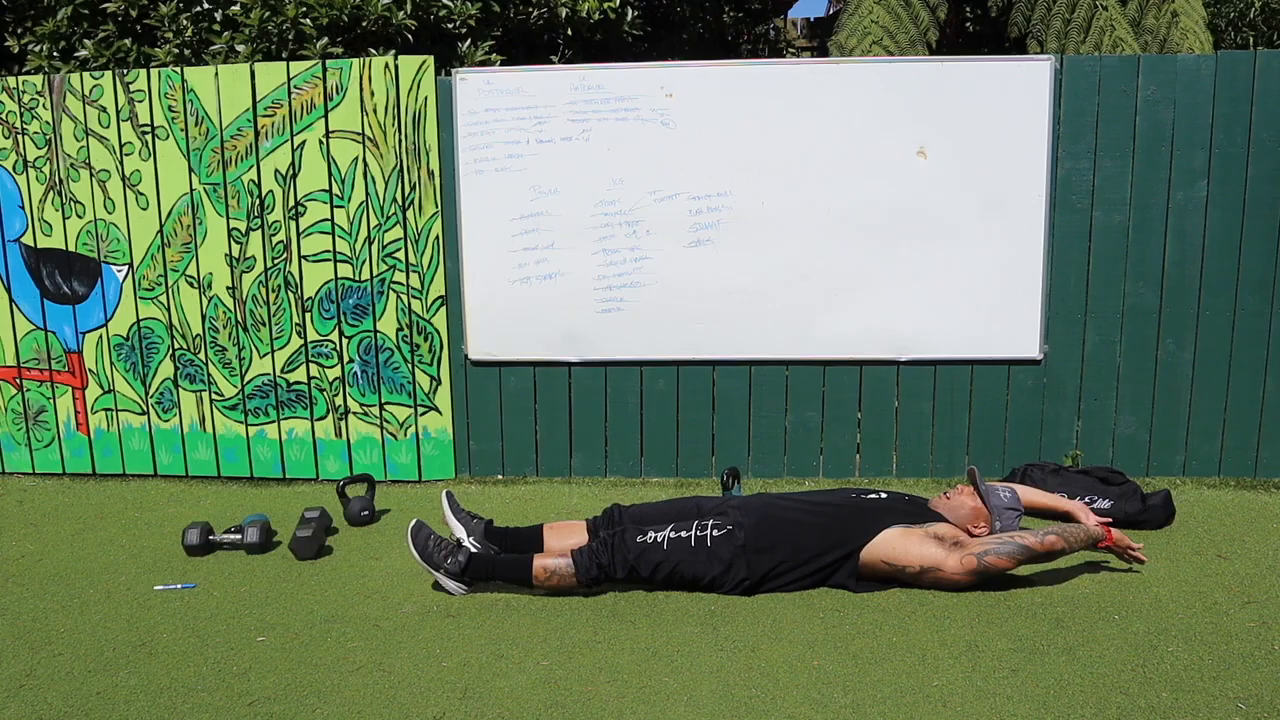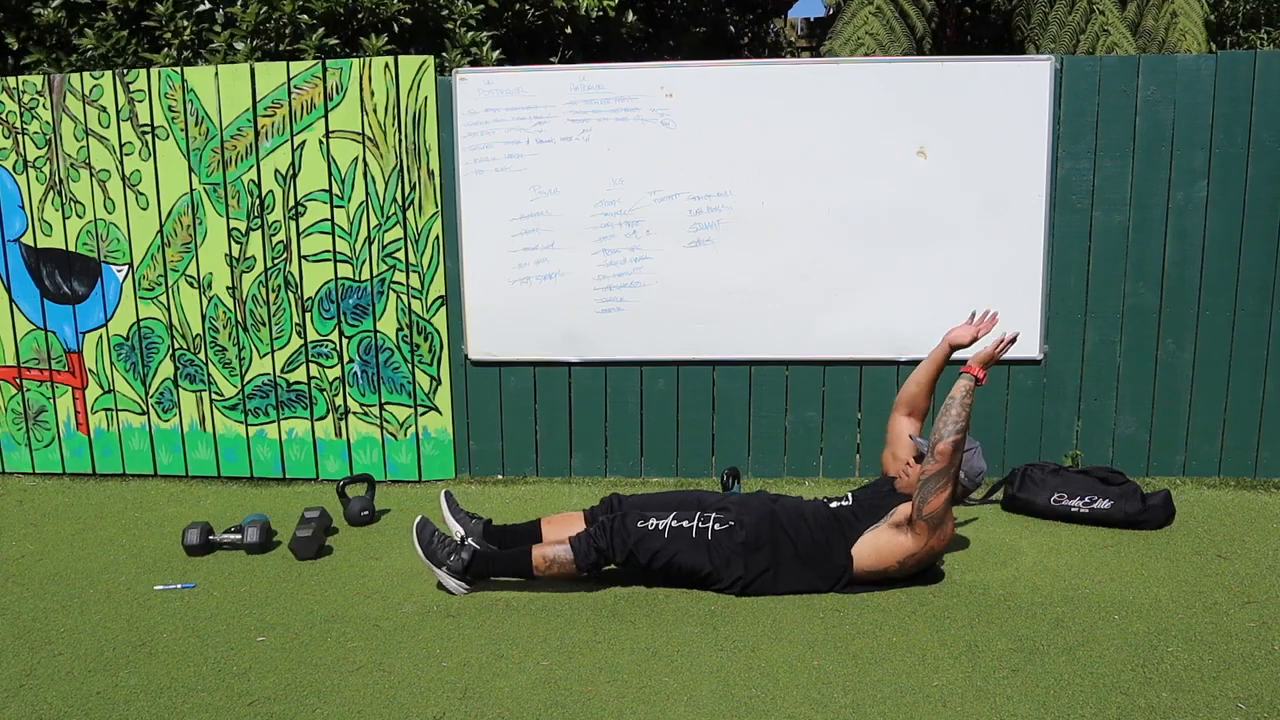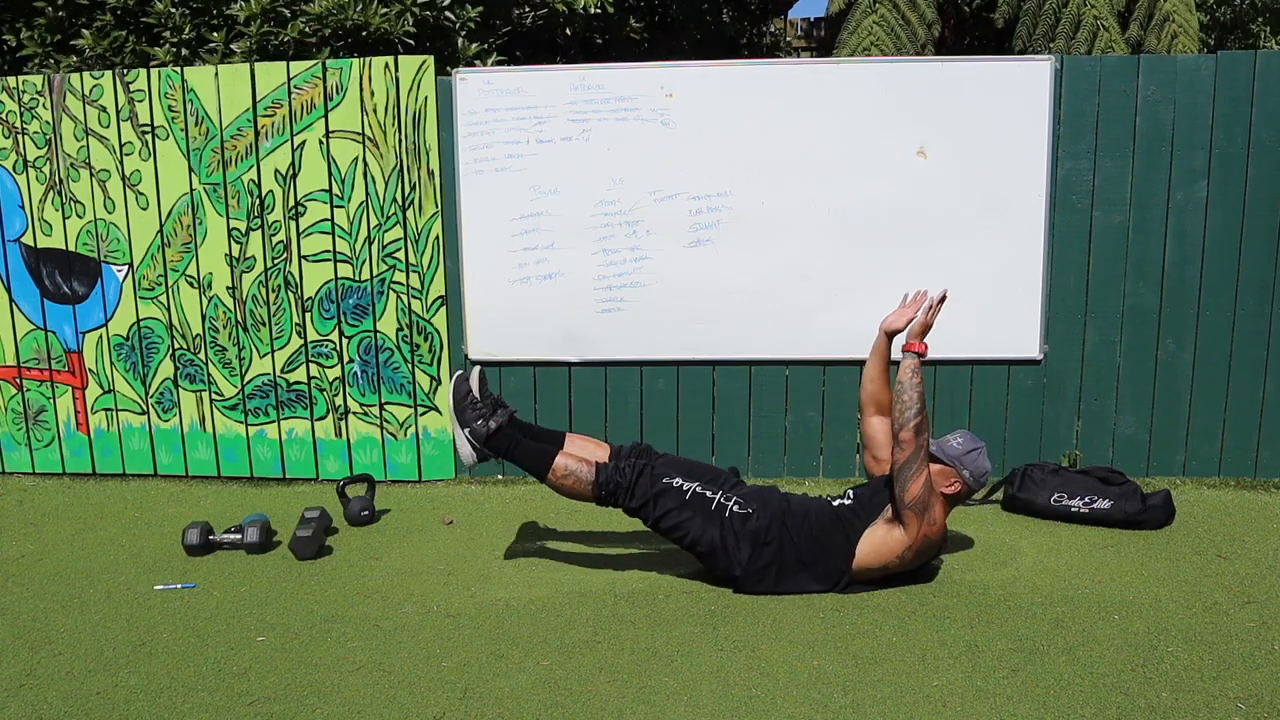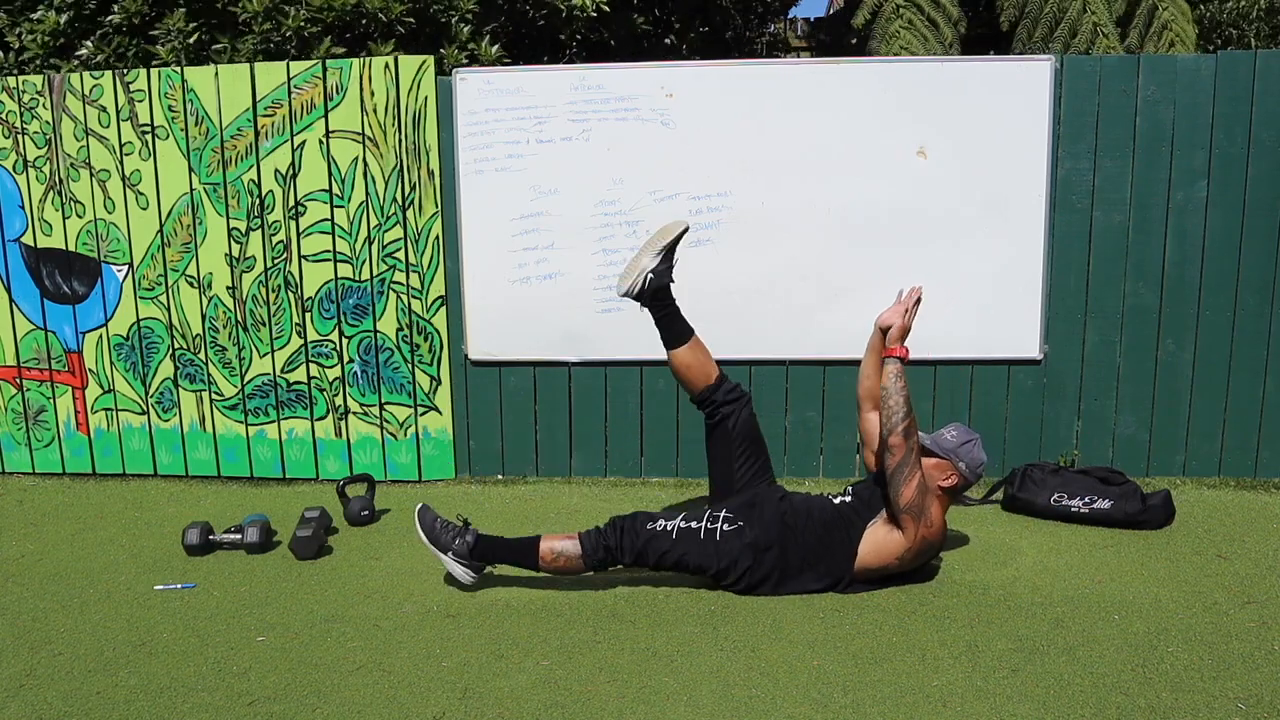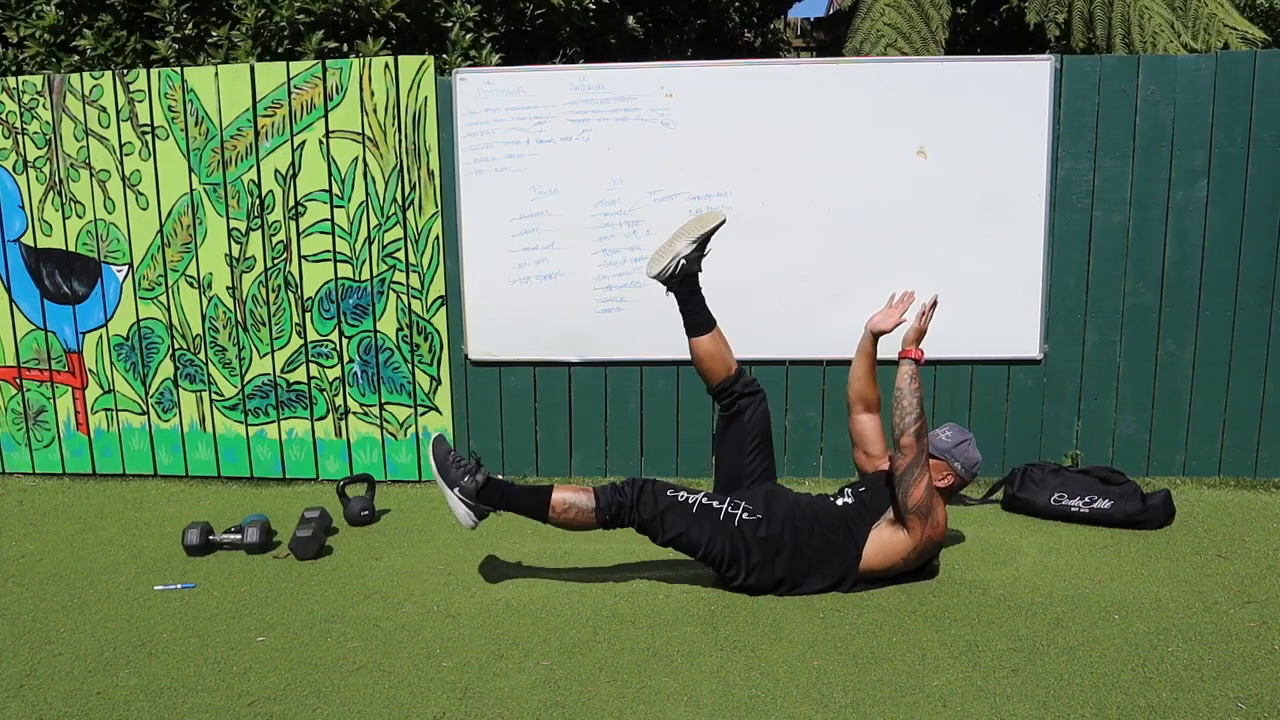
dt=1s
person 1, frame 1
left shoulder: (948, 553)
right shoulder: (928, 514)
left elbow: (1019, 545)
right elbow: (998, 488)
left wrist: (1095, 535)
right wrist: (1072, 504)
left hip: (752, 553)
right hip: (754, 516)
left knee: (616, 554)
right knee: (617, 522)
left ankle: (476, 567)
right ankle: (493, 540)
person 1, frame 2
left shoulder: (928, 532)
right shoulder: (904, 492)
left elbow: (943, 455)
right elbow: (905, 413)
left wrist: (972, 373)
right wrist: (948, 345)
left hip: (755, 556)
right hip: (758, 517)
left knee: (615, 536)
right knee: (616, 510)
left ankle: (476, 564)
right ankle: (487, 539)
person 1, frame 3
left shoulder: (924, 527)
right shoulder: (900, 487)
left elbow: (907, 438)
right elbow: (876, 415)
left wrist: (914, 349)
right wrist: (885, 336)
left hip: (759, 548)
right hip: (761, 512)
left knee: (630, 481)
right knee: (636, 459)
left ankle: (496, 438)
right ankle: (506, 430)
person 1, frame 4
left shoulder: (920, 528)
right shoulder: (896, 488)
left elbow: (895, 443)
right elbow: (869, 411)
left wrist: (897, 351)
right wrist: (879, 334)
left hip: (759, 553)
right hip: (765, 510)
left knee: (629, 536)
right knee: (728, 402)
left ankle: (483, 551)
right ankle: (656, 295)
person 1, frame 5
left shoulder: (923, 528)
right shoulder: (889, 485)
left elbow: (908, 446)
right elbow: (862, 410)
left wrist: (910, 354)
right wrist: (872, 335)
left hip: (761, 550)
right hip: (763, 511)
left knee: (638, 498)
right knee: (742, 395)
left ankle: (487, 492)
right ankle: (684, 282)
